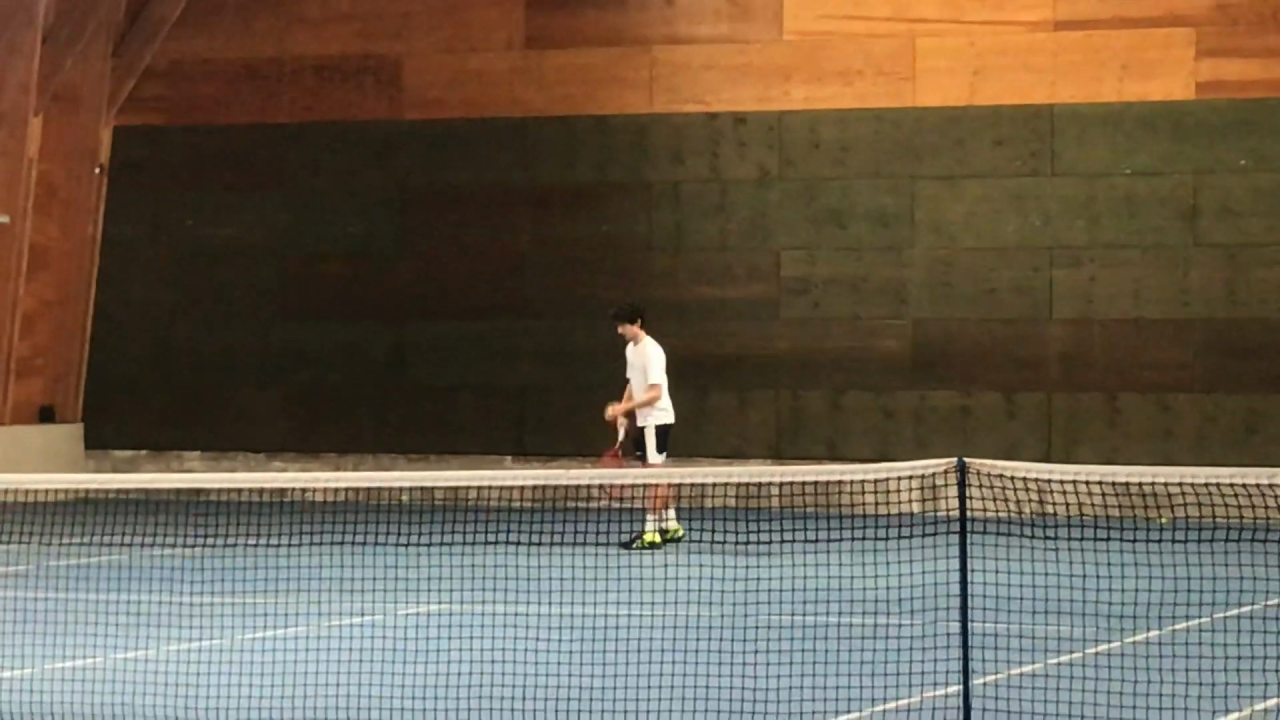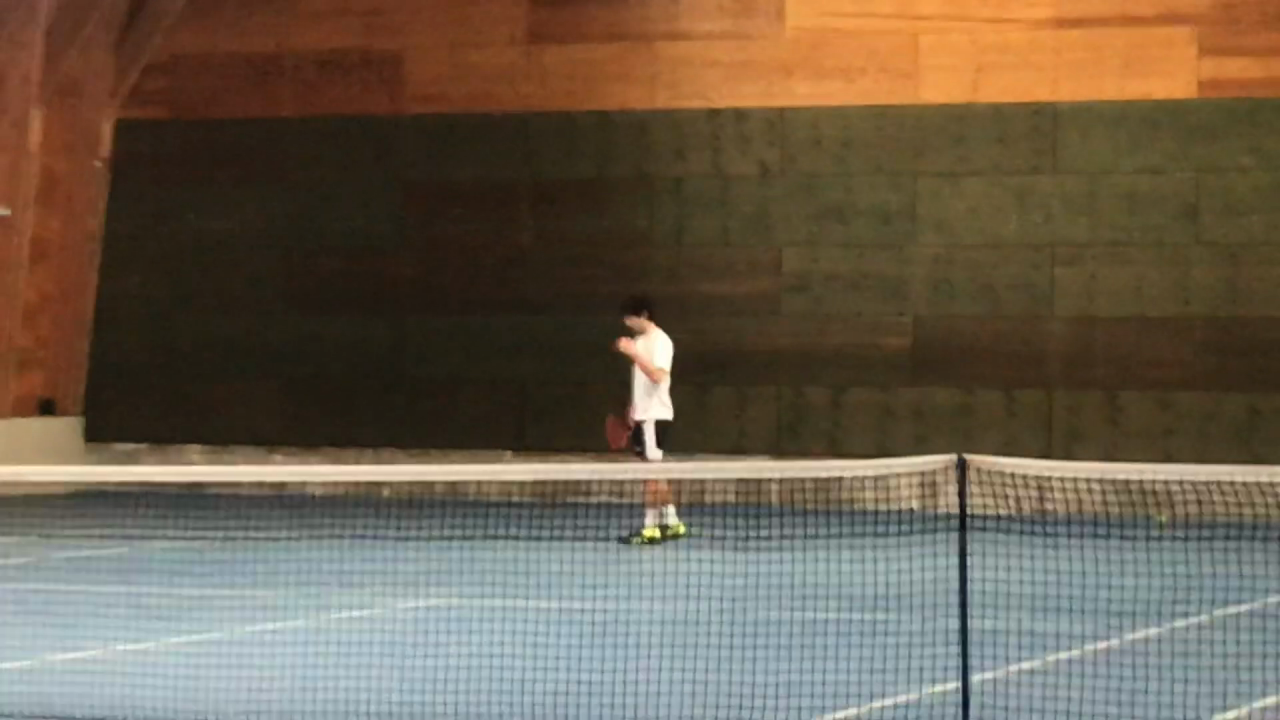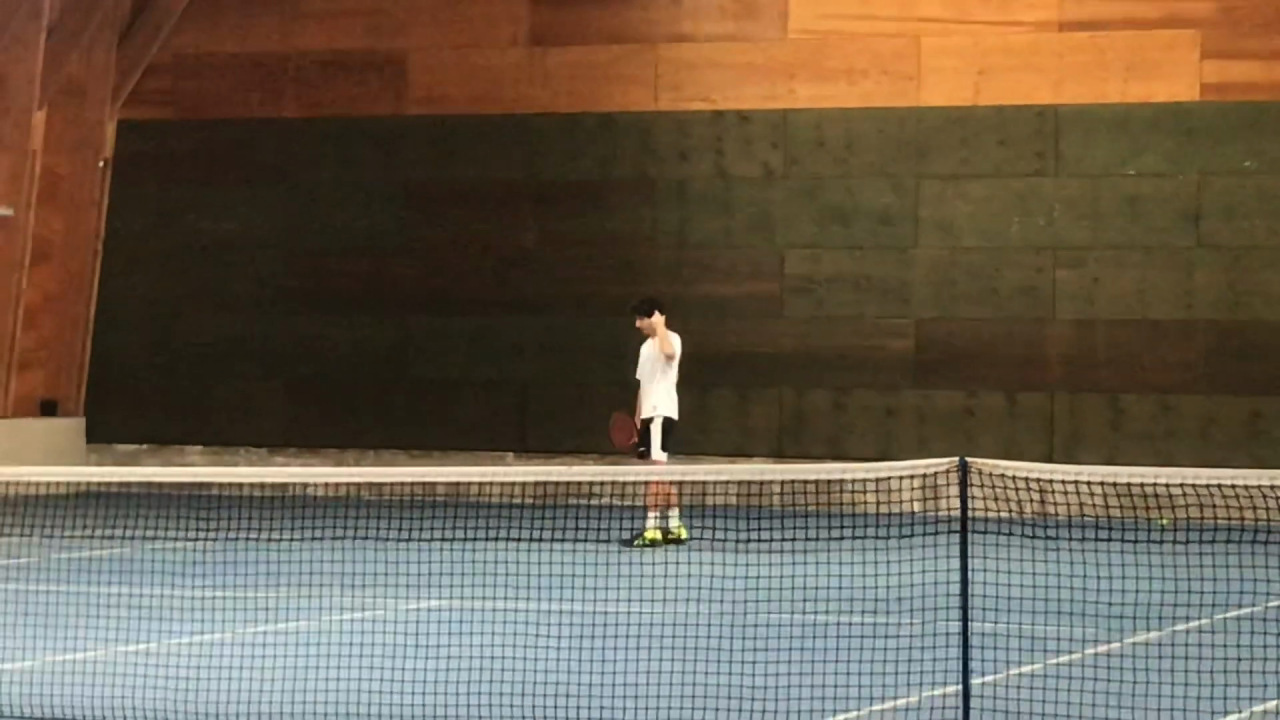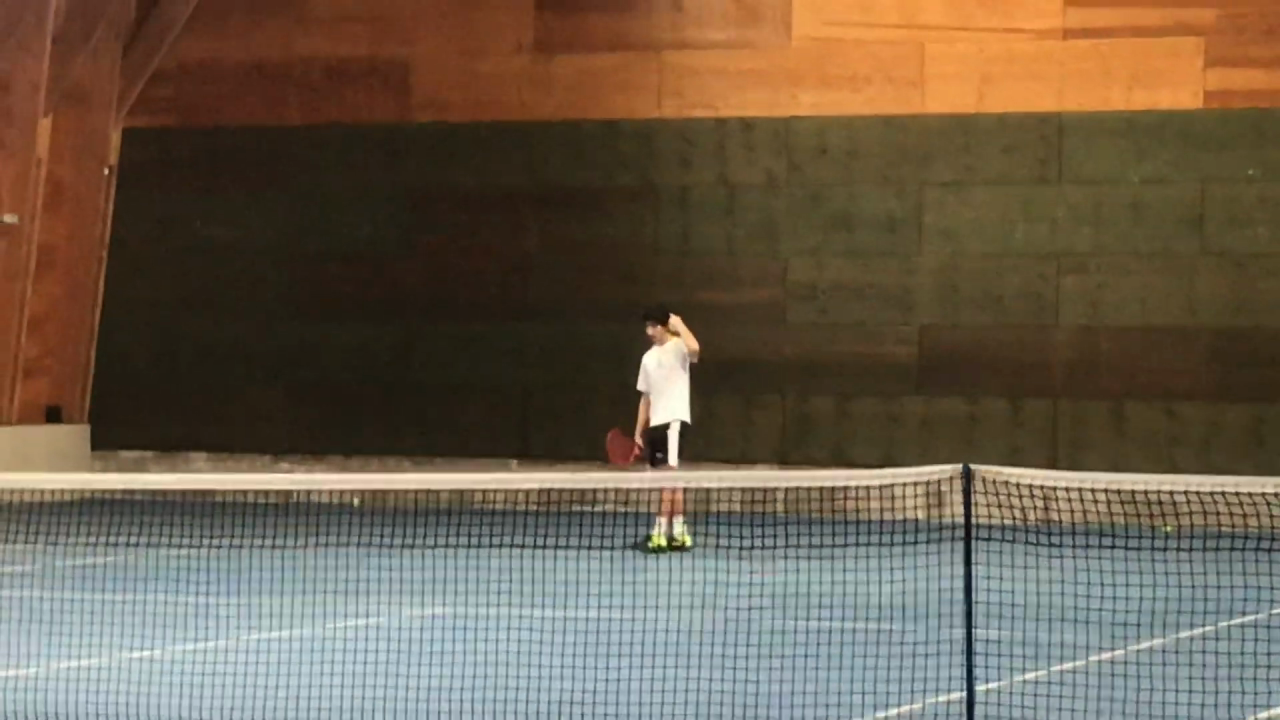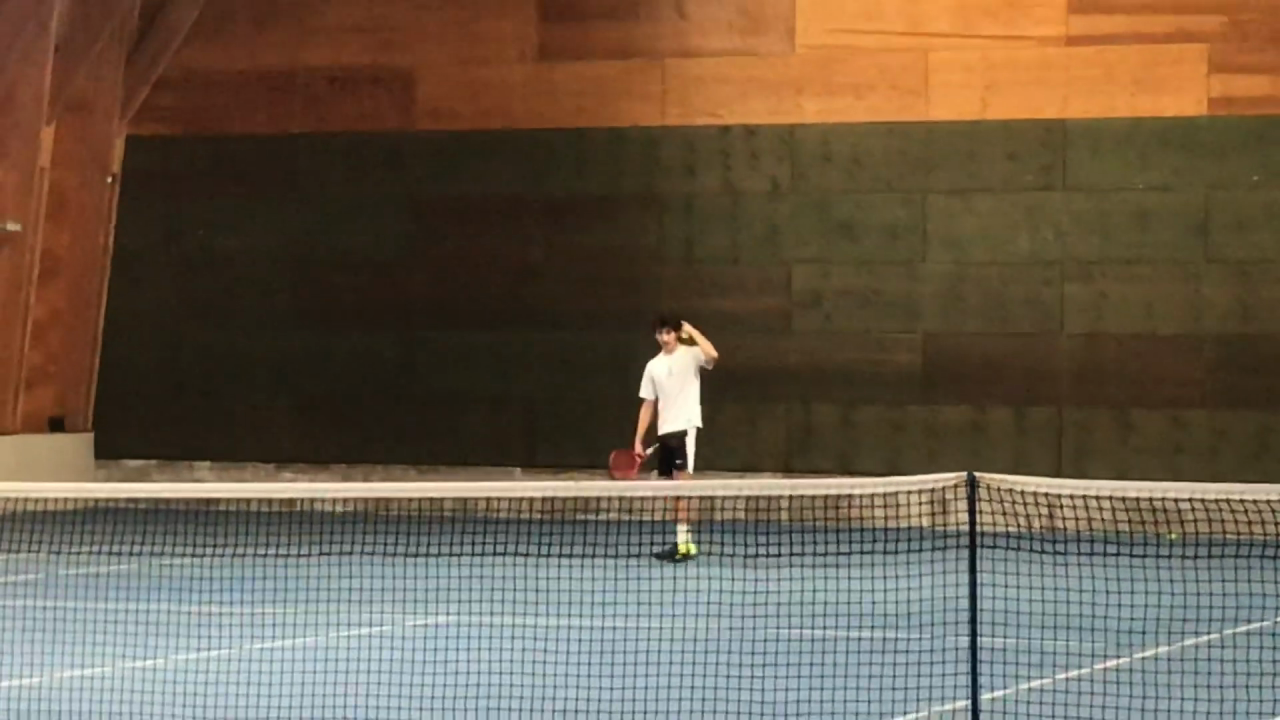
dt=0.2s
person 1, frame 1
left shoulder: (652, 351)
right shoulder: (630, 349)
left elbow: (656, 394)
left wrist: (623, 408)
right wrist: (622, 412)
left hip: (657, 419)
right hip: (645, 420)
left ankle: (651, 533)
right ankle: (671, 526)
person 1, frame 2
left shoulder: (660, 341)
right shoulder: (640, 342)
left elbow: (658, 377)
left wrist: (634, 354)
right wrist: (632, 411)
left hip: (655, 414)
right hip: (643, 414)
left ankle: (650, 528)
right ankle: (671, 523)
person 1, frame 3
left shoulder: (669, 339)
right shoulder: (646, 346)
left elbow: (669, 353)
left wrist: (659, 326)
right wrist: (637, 417)
left hip: (662, 414)
right hip: (649, 414)
left ankle: (652, 531)
right ankle: (675, 527)
person 1, frame 4
left shoulder: (678, 347)
right shoulder: (648, 357)
left elbow: (694, 349)
left wrist: (678, 324)
right wrist: (639, 432)
left hip: (674, 420)
right hip: (656, 423)
left ankle: (658, 536)
right ankle: (679, 535)
person 1, frame 5
left shoulder: (690, 355)
right shoulder: (653, 365)
left elbow: (712, 355)
right elbow: (648, 405)
left wrist: (693, 332)
right wrist: (638, 440)
left hip: (686, 427)
right hip: (665, 432)
left knee: (683, 483)
left ankle: (684, 544)
right ankle: (681, 543)
